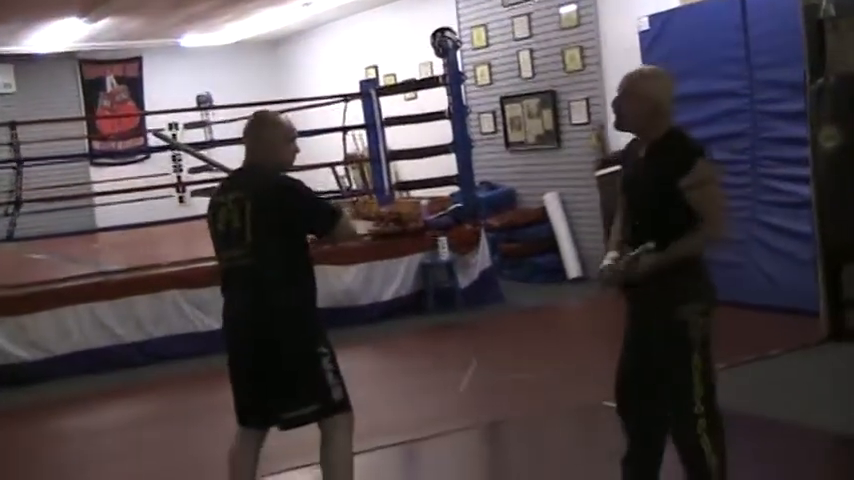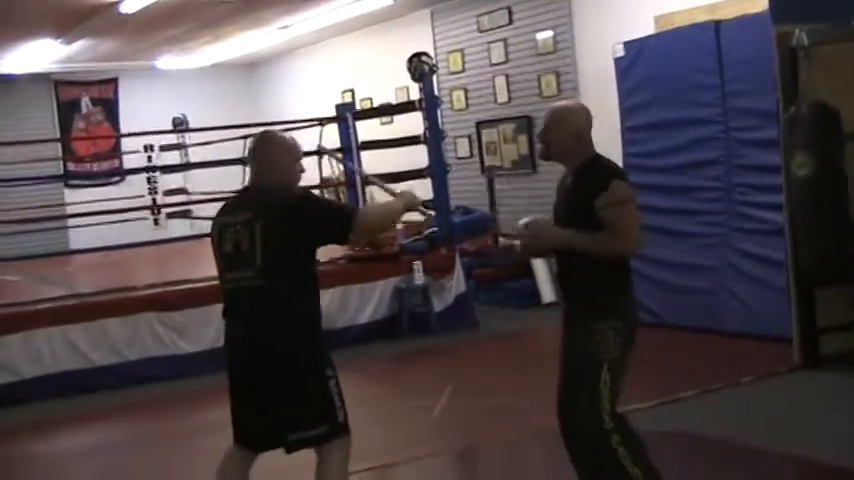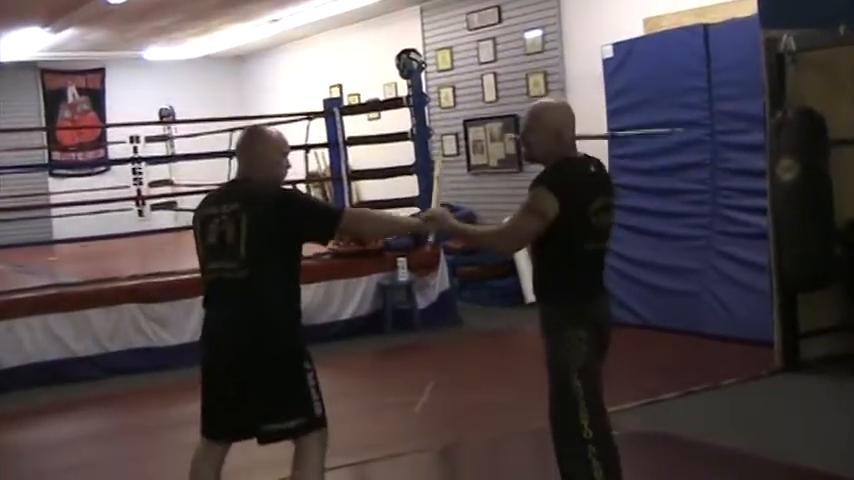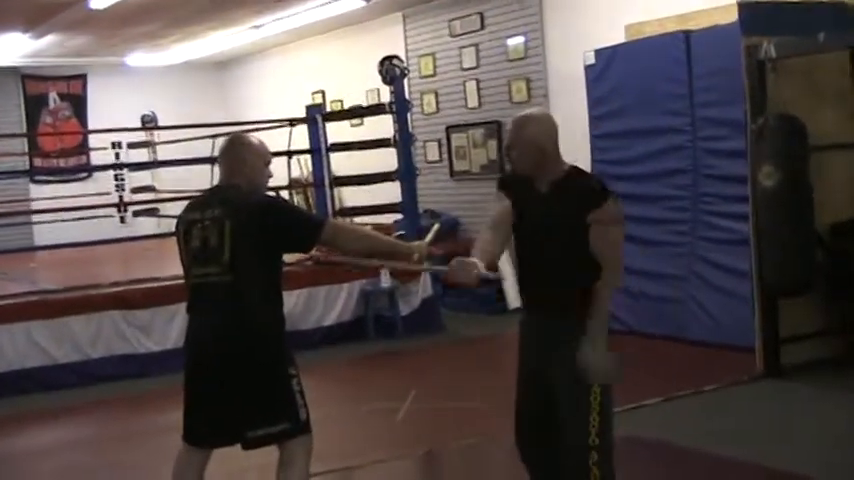
dt=0.7s
person 1, frame 1
left shoulder: (685, 156)
right shoulder: (636, 151)
left elbow: (715, 226)
left wrist: (655, 260)
right wrist: (614, 253)
left hip: (680, 295)
right hip: (642, 292)
left knee: (688, 402)
right knee: (634, 391)
person 1, frame 2
left shoulder: (605, 179)
right shoulder: (570, 180)
left elbow: (626, 241)
left wrist: (559, 236)
right wrist: (531, 243)
left hip: (606, 313)
right hip: (580, 310)
left knee: (597, 414)
right knee: (573, 411)
person 1, frame 3
left shoulder: (555, 183)
right shoulder: (591, 171)
left elbow: (508, 240)
left wrist: (451, 225)
left hip: (572, 316)
right hip: (583, 307)
left knee: (583, 421)
right knee: (568, 415)
person 1, frame 4
left shoulder: (591, 194)
right shoulder: (513, 187)
left elbow: (610, 270)
right elbow: (496, 229)
left wrist: (595, 338)
right wrist: (476, 262)
left hip: (579, 328)
right hip: (535, 325)
left knee: (584, 436)
right knee: (532, 430)
person 2, frame 1
left shoulder: (222, 196)
right shoulder: (282, 189)
right elbow: (346, 230)
right wrist: (315, 217)
left hip: (242, 324)
right hip: (287, 323)
left knee: (251, 426)
right knee: (337, 419)
person 2, frame 2
left shoulder: (225, 216)
right shoulder: (295, 206)
right elbow: (367, 222)
right wrist: (404, 201)
left hip: (243, 344)
right hip: (291, 345)
left knee: (244, 445)
right knee: (333, 443)
person 2, frame 3
left shoulder: (207, 207)
right shoulder: (279, 203)
right elbow: (356, 222)
right wrist: (420, 223)
left hip: (221, 336)
right hip: (271, 337)
left knee: (214, 439)
right knee: (311, 436)
person 2, frame 4
left shoulder: (189, 215)
right shoulder: (262, 208)
right elbow: (338, 234)
right wrist: (405, 248)
left hip: (203, 341)
right hip: (254, 342)
left knee: (196, 444)
right knee: (296, 442)
